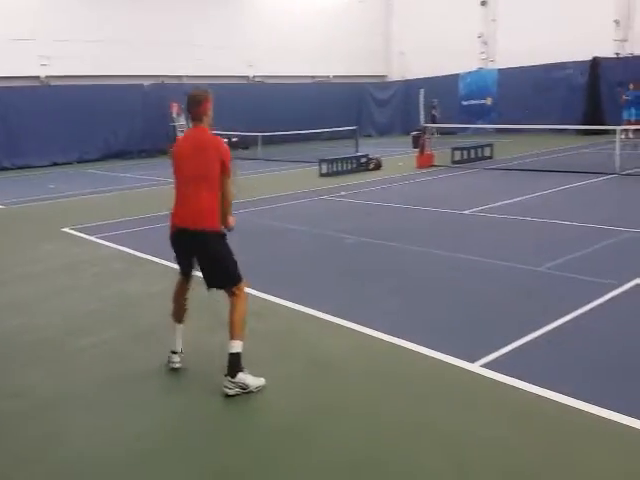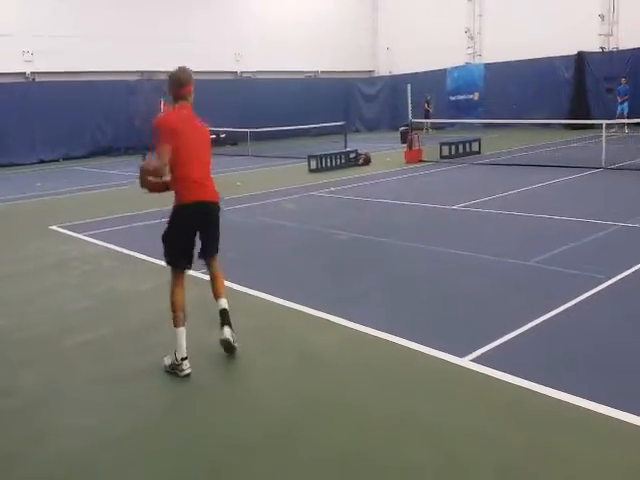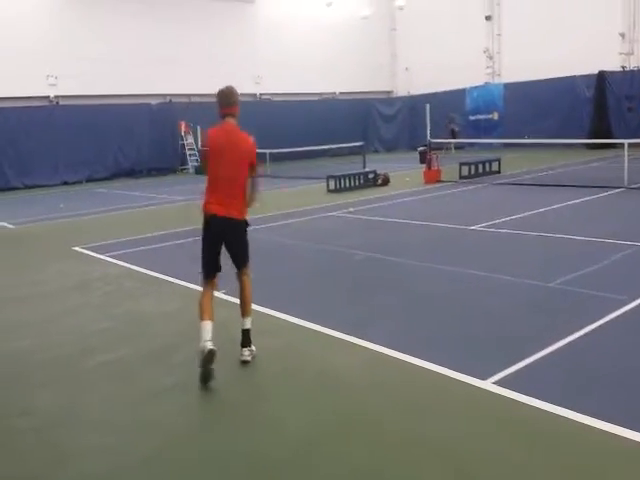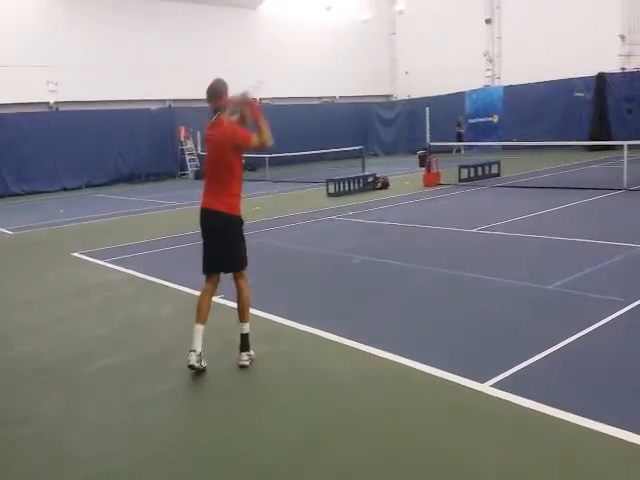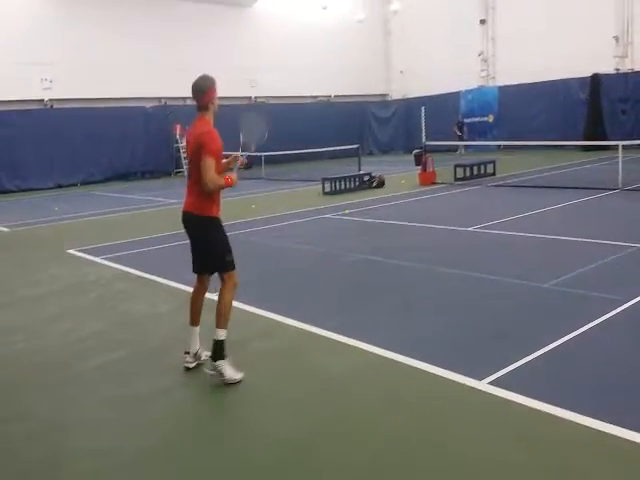
dt=0.4s
person 1, frame 1
left shoulder: (178, 146)
right shoulder: (220, 146)
right elbow: (226, 197)
right wrist: (226, 218)
left hip: (179, 227)
right hip: (208, 229)
left knee: (184, 279)
right knee: (238, 293)
left ankle: (176, 351)
right ankle: (234, 372)
person 1, frame 2
left shoulder: (165, 119)
right shoulder: (199, 124)
left elbow: (164, 166)
right wrist: (160, 184)
left hip: (188, 204)
right hip: (211, 201)
left knee: (177, 275)
right knee: (212, 261)
left ankle: (182, 357)
right ankle: (226, 325)
person 1, frame 3
left shoulder: (211, 136)
right shoulder: (247, 141)
left hip: (212, 217)
right hip: (235, 219)
left knee: (209, 284)
right knee: (243, 274)
left ankle: (208, 343)
right ankle: (246, 344)
person 1, frame 4
left shoulder: (212, 128)
right shoulder: (234, 132)
right elbow: (266, 142)
left wrist: (243, 112)
right wrist: (254, 109)
left hip: (209, 212)
right hip: (227, 215)
left knee: (211, 281)
right knee: (240, 277)
left ankle: (195, 351)
right ankle: (244, 348)
person 1, frame 5
left shoulder: (193, 130)
right shoulder: (210, 133)
right elbow: (209, 183)
left wrist: (225, 165)
right wrist: (229, 179)
left hip: (191, 213)
right hip: (205, 216)
left knee: (202, 279)
right knee: (229, 278)
left ankle: (193, 351)
right ankle: (218, 359)
